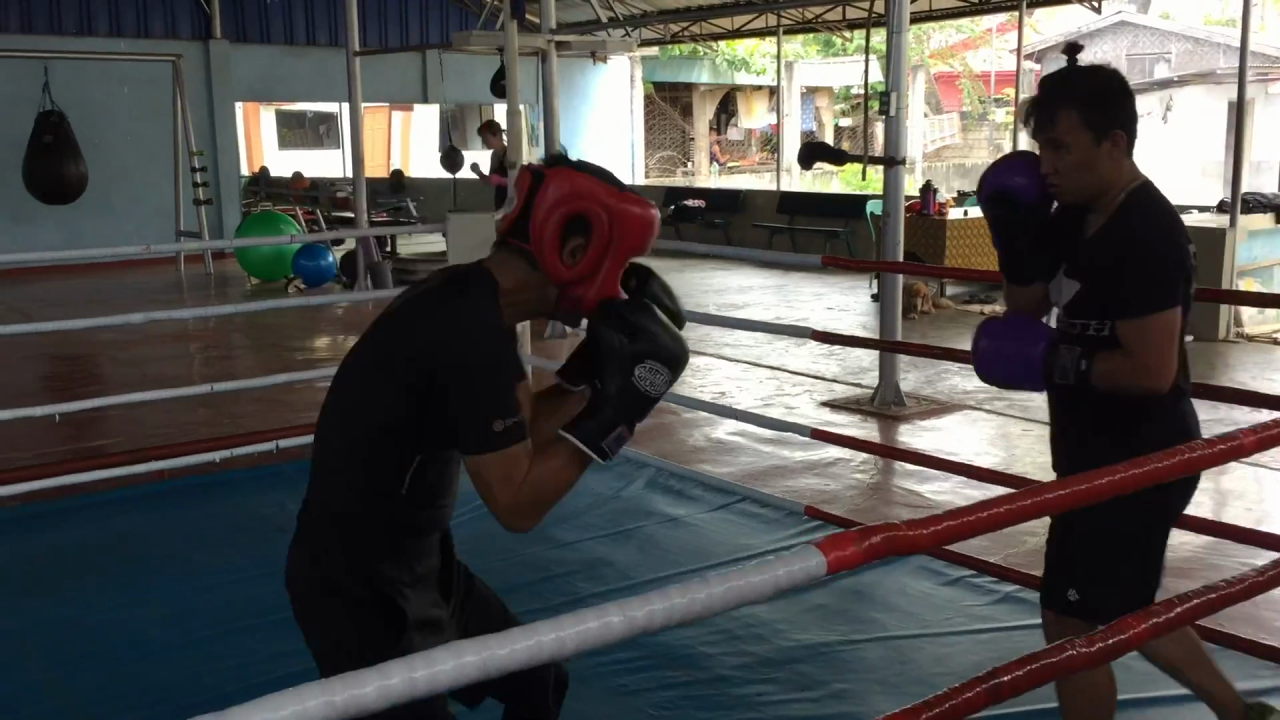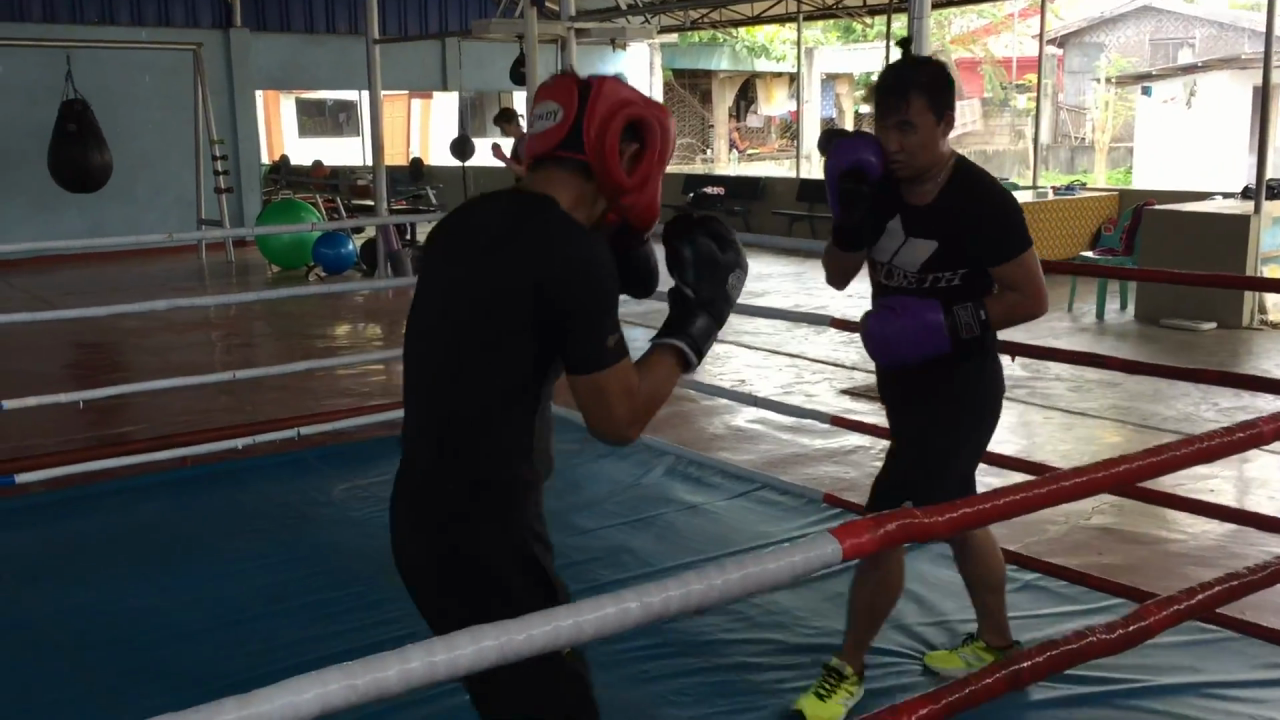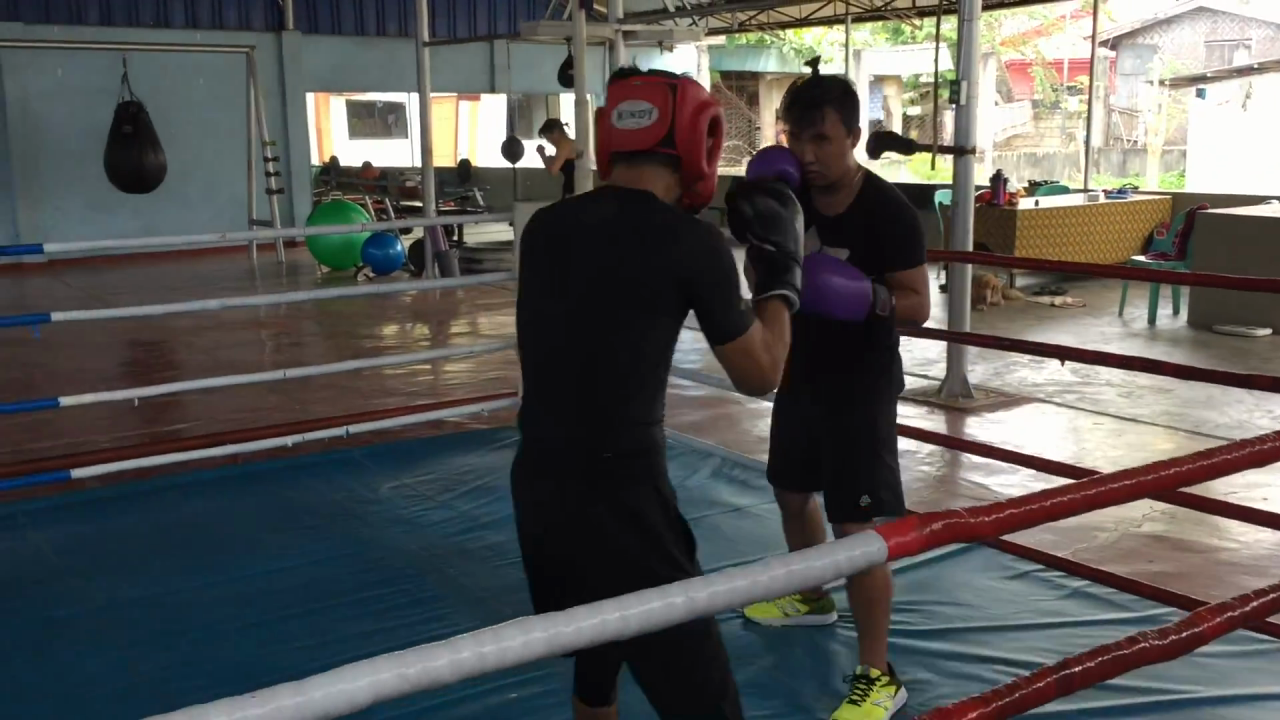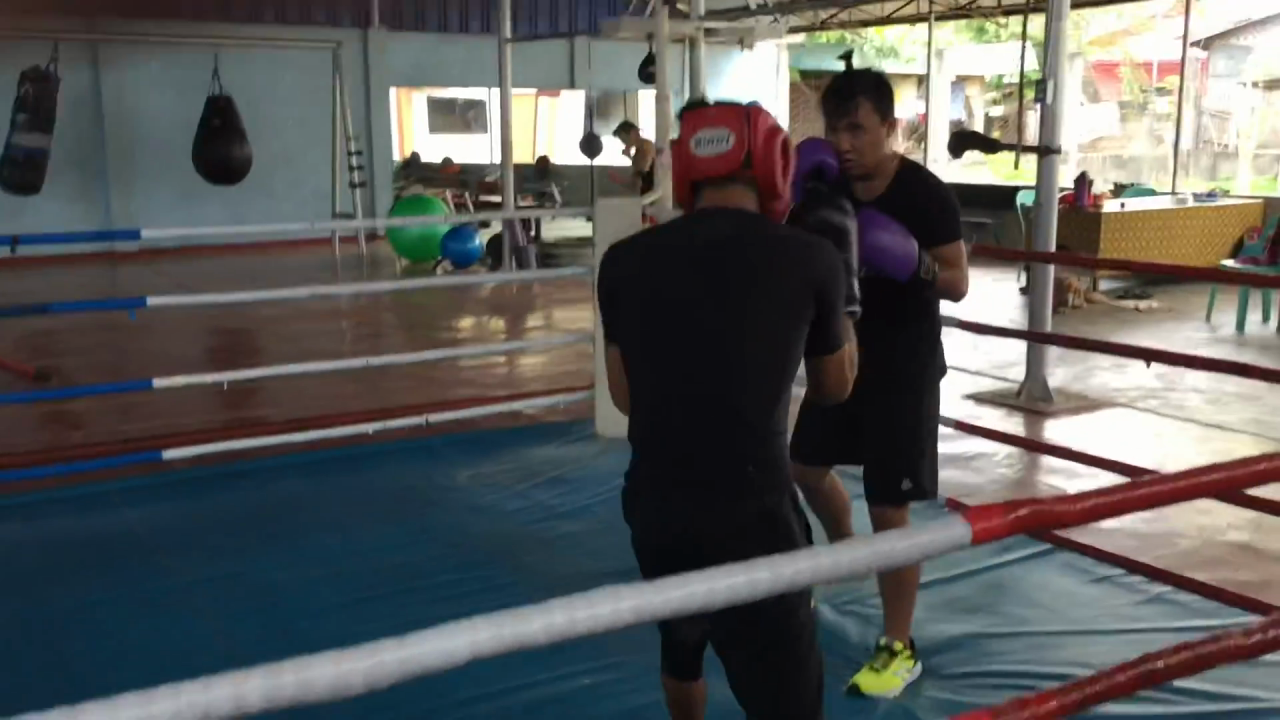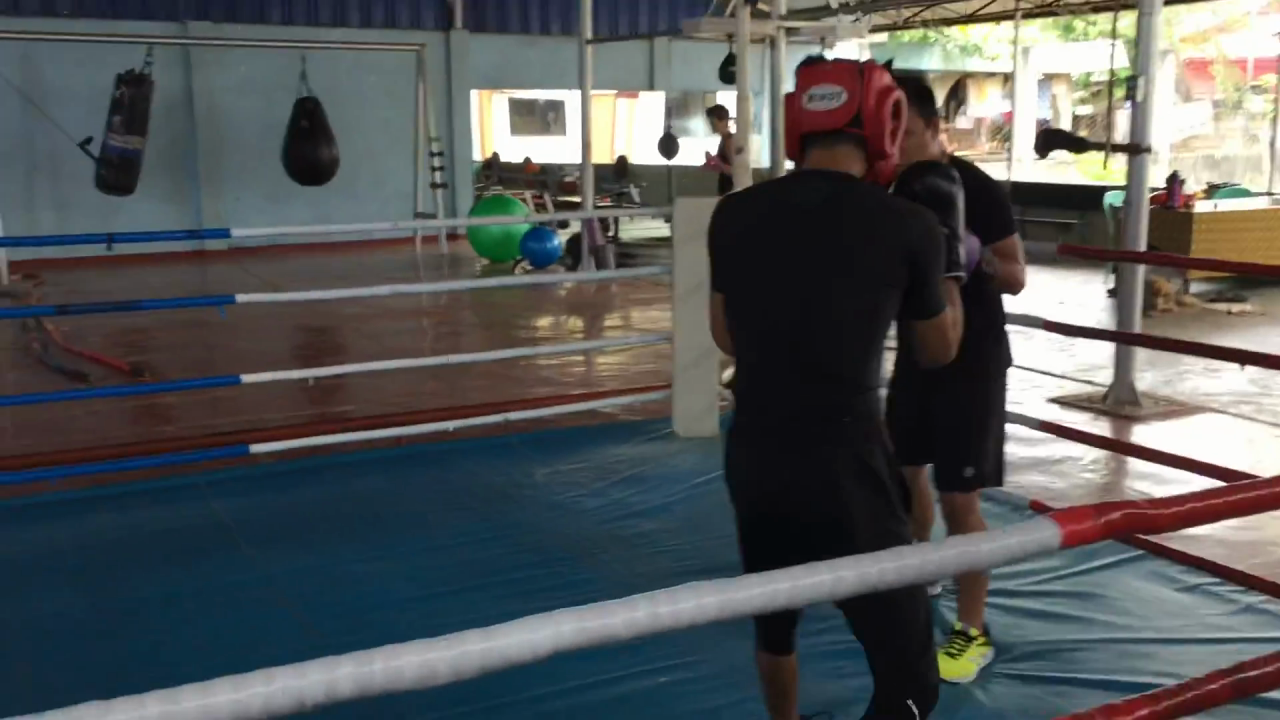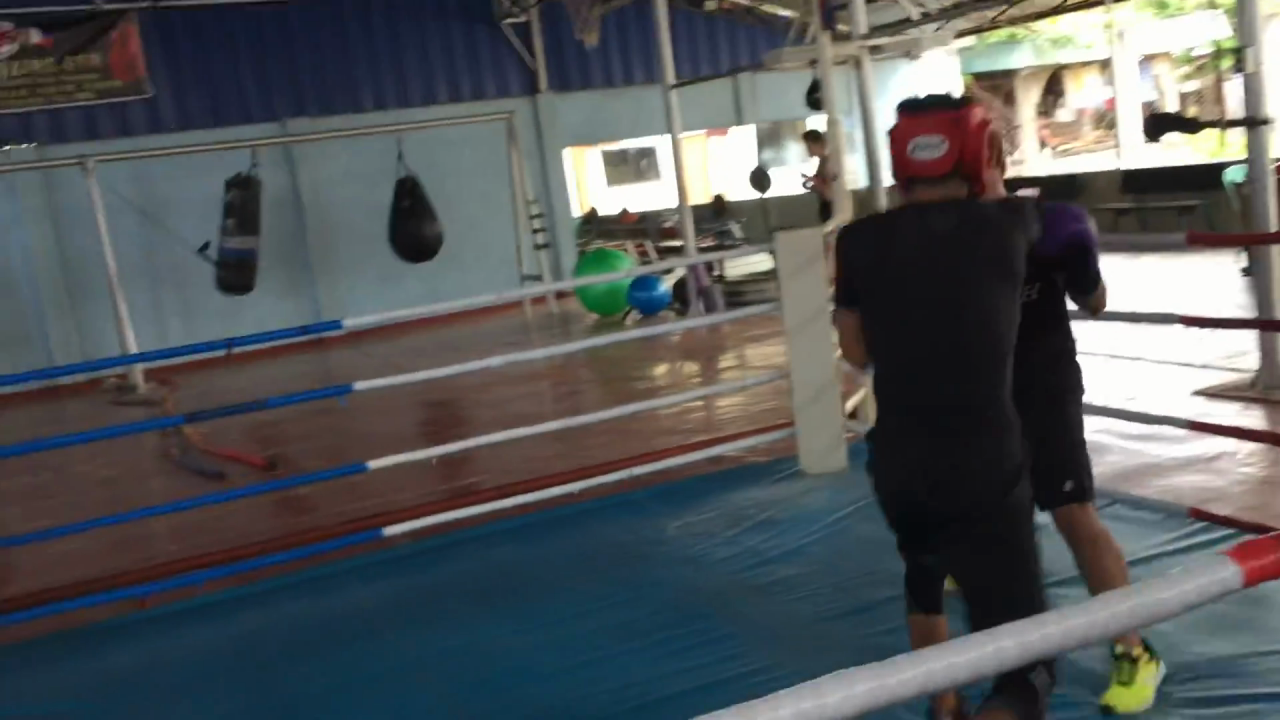
dt=0.7s
person 1, frame 1
left shoulder: (462, 301)
right shoulder: (473, 331)
left elbow: (525, 425)
right elbow: (518, 505)
left wrist: (597, 374)
right wrist: (622, 407)
left hip: (406, 560)
right hip: (359, 582)
person 1, frame 2
left shoulder: (466, 225)
right shoulder: (572, 248)
right elbow: (618, 418)
right wrist: (697, 316)
left hip: (431, 512)
right hip: (484, 531)
person 1, frame 3
left shoulder: (543, 228)
right shoulder: (692, 241)
right elbow: (758, 375)
right wrist: (780, 265)
left hip: (539, 485)
right hip: (620, 497)
left knee: (595, 657)
person 1, frame 4
left shoulder: (624, 260)
right shoulder: (808, 256)
left elbow: (626, 397)
right elbow: (834, 386)
left hip: (653, 503)
right hip: (749, 512)
left knee: (684, 632)
person 1, frame 5
left shoulder: (735, 216)
right shoulder: (908, 225)
right elbow: (939, 348)
right wrist: (947, 245)
left hip: (753, 458)
right hip: (843, 467)
left knee: (777, 611)
person 1, frame 6
left shoulder: (859, 239)
right shoulder: (1005, 223)
left elbow: (856, 352)
left hip: (895, 463)
right hip: (979, 469)
left knee: (926, 570)
person 2, frame 1
left shoulder: (1145, 236)
right shoulder: (1075, 213)
left elbow: (1151, 370)
right elbow: (1030, 310)
left wrist: (1051, 363)
right wrist: (1020, 245)
left hip: (1133, 458)
right hip: (1102, 450)
left knee: (1070, 620)
right knee: (1107, 606)
person 2, frame 2
left shoulder: (983, 201)
right shoulder: (879, 186)
left elbow: (1030, 297)
right elbow: (838, 275)
left wrist: (953, 323)
right wrist: (849, 219)
left hip: (959, 389)
right hip: (908, 382)
right ankle: (998, 641)
person 2, frame 3
left shoulder: (888, 210)
right shoulder: (789, 194)
left elbow: (918, 305)
left wrist: (865, 301)
left hip: (862, 381)
right hip: (801, 371)
left knee: (855, 523)
right knee: (791, 493)
right ankle: (812, 597)
person 2, frame 4
left shoulder: (925, 194)
right shoulder: (831, 186)
left elbow: (958, 283)
left wrist: (915, 263)
left hip: (904, 367)
left knee: (888, 510)
right knee: (807, 468)
left ankle: (899, 648)
person 2, frame 5
left shoulder: (977, 190)
left elbow: (1016, 277)
left wrist: (973, 257)
left hip: (973, 356)
right hip: (916, 349)
left knee: (958, 497)
right knee: (904, 468)
left ankle: (973, 632)
person 2, frame 6
left shoulder: (1047, 241)
left elbow: (1094, 304)
left wrist: (1085, 265)
left hip: (1045, 384)
left knee: (1073, 511)
left ankle: (1136, 653)
